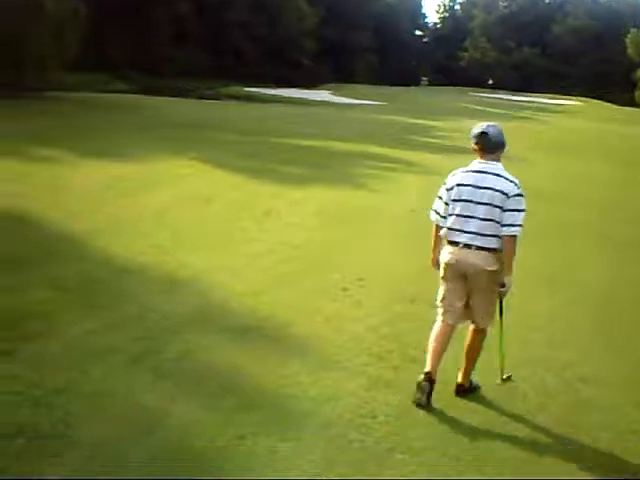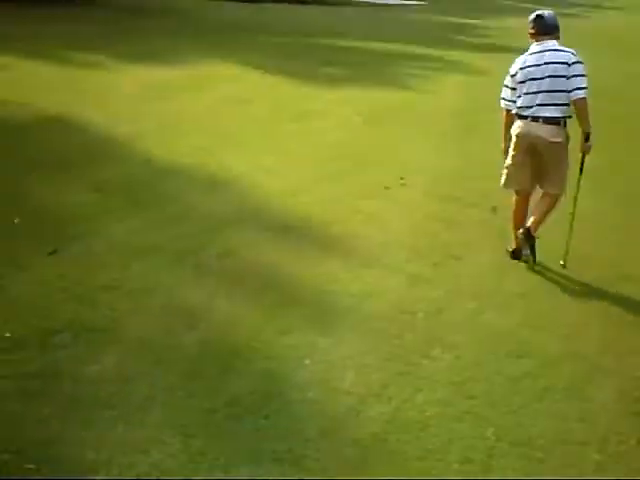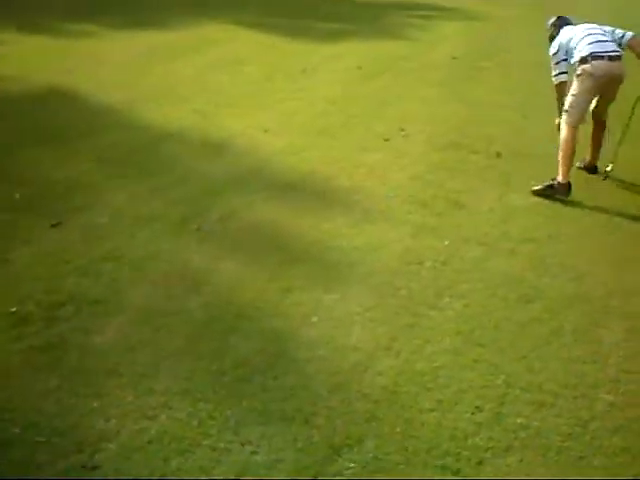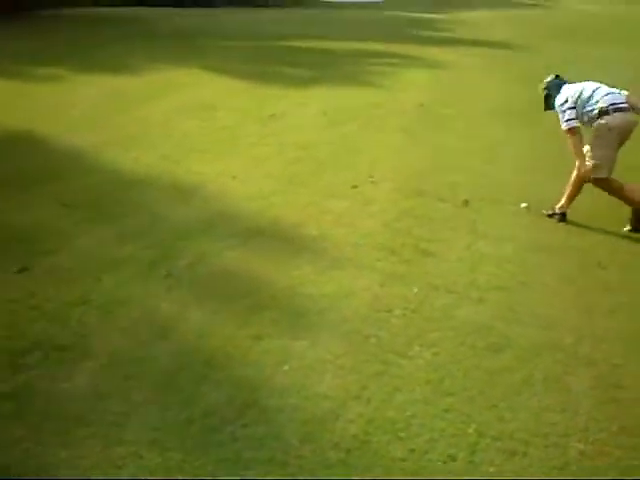
dt=0.7s
person 1, frame 1
left shoulder: (455, 178)
right shoulder: (510, 186)
left elbow: (439, 222)
right elbow: (509, 236)
left wrist: (436, 253)
right wrist: (506, 275)
left hip: (453, 254)
right hip: (487, 260)
left knee: (445, 319)
right knee: (479, 323)
left ankle: (428, 376)
right ankle: (464, 381)
person 1, frame 2
left shoulder: (520, 63)
right shoulder: (570, 58)
left elbow: (508, 108)
right elbow: (579, 99)
left wrist: (507, 139)
right wrist: (586, 134)
left hip: (523, 129)
right hip: (553, 132)
left knee: (522, 191)
right knee: (553, 190)
left ankle: (517, 245)
right ankle: (529, 230)
person 1, frame 3
left shoulder: (559, 42)
right shoulder: (599, 28)
left elbow: (560, 82)
left wrist: (560, 115)
left hip: (591, 67)
right hip: (616, 67)
left knee: (569, 124)
right knee: (599, 115)
left ankle: (562, 181)
right ankle: (591, 162)
person 1, frame 4
left shoulder: (562, 98)
right shoulder: (587, 87)
left elbow: (573, 132)
right elbow: (626, 96)
left wrist: (582, 165)
left hip: (608, 121)
right hip: (626, 117)
left knee: (599, 178)
right knee: (585, 161)
right ankle: (562, 208)
